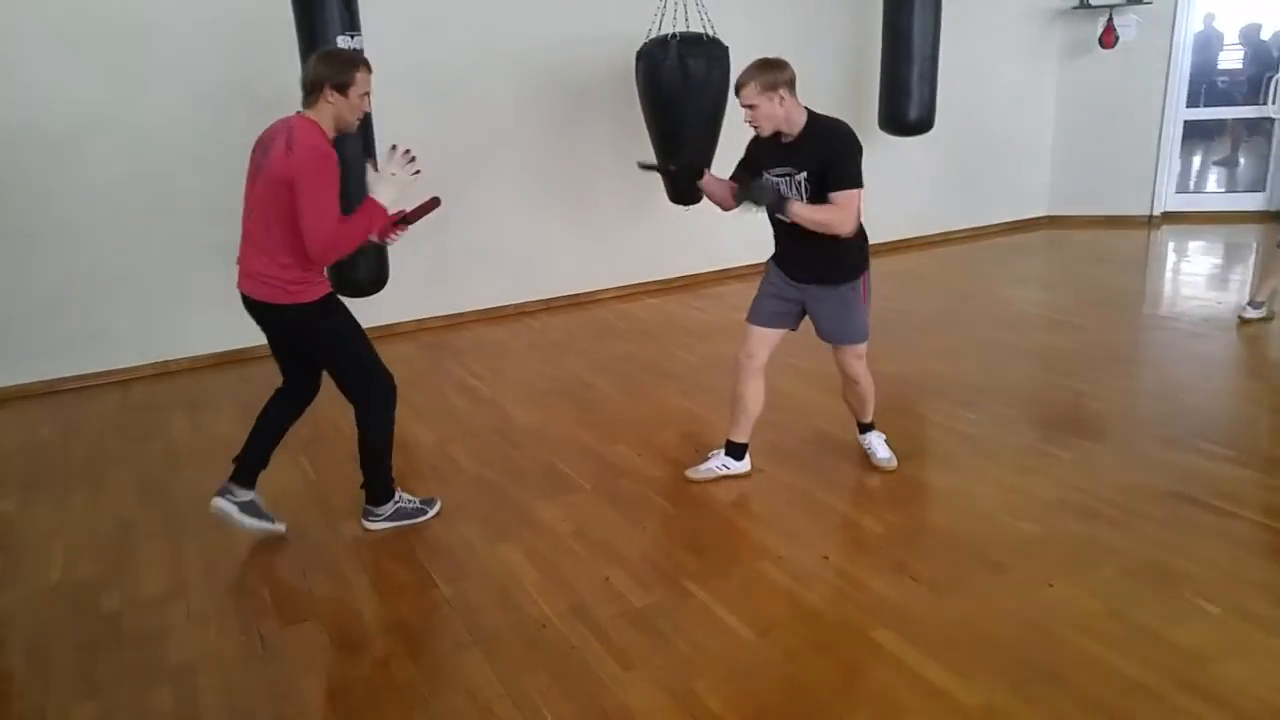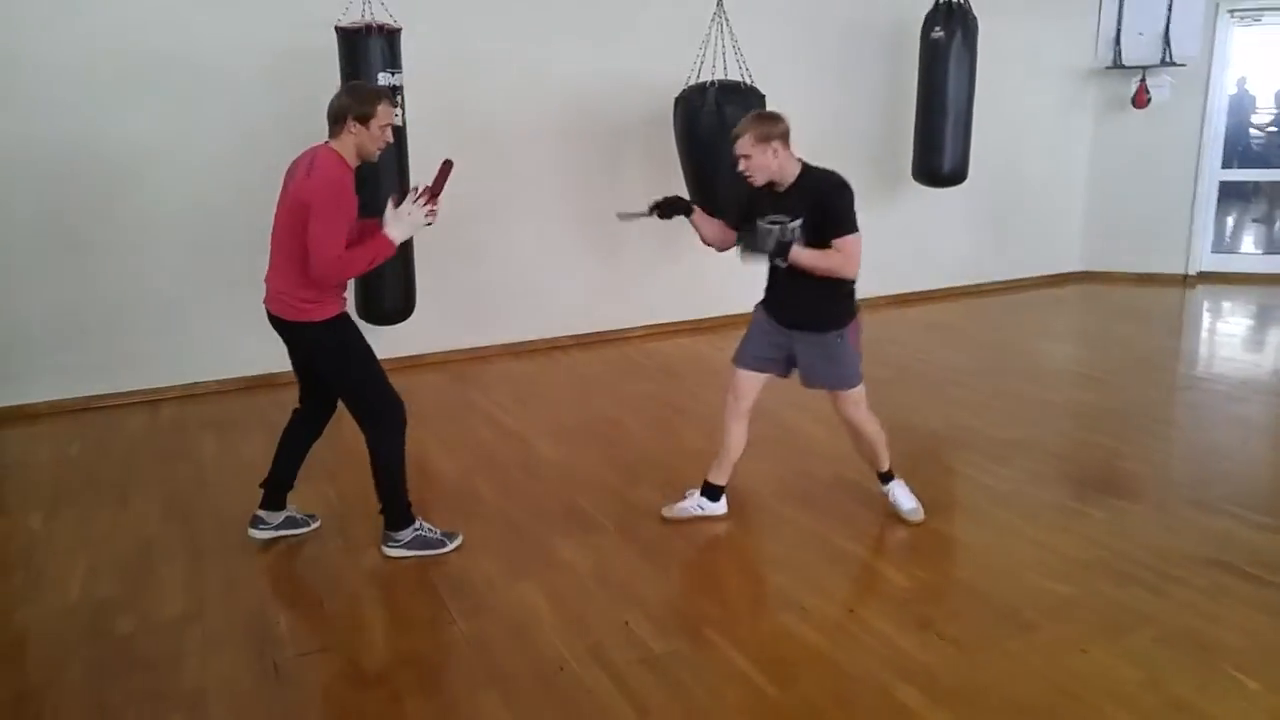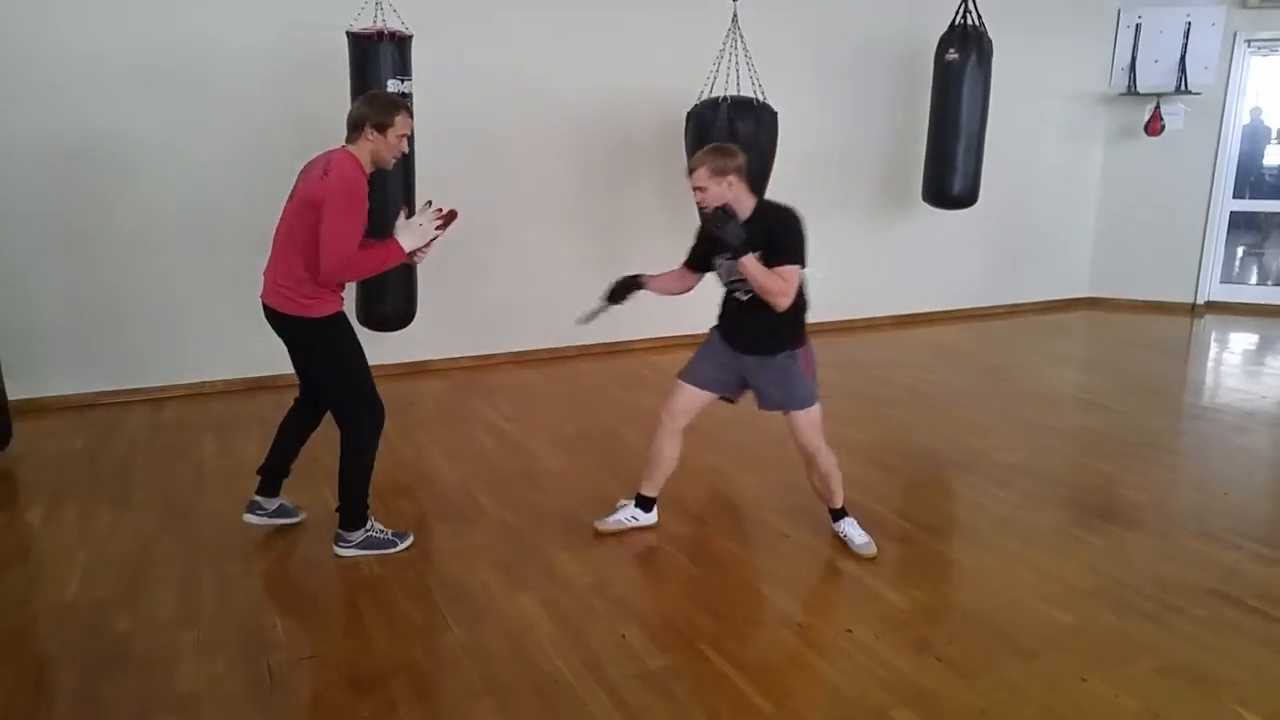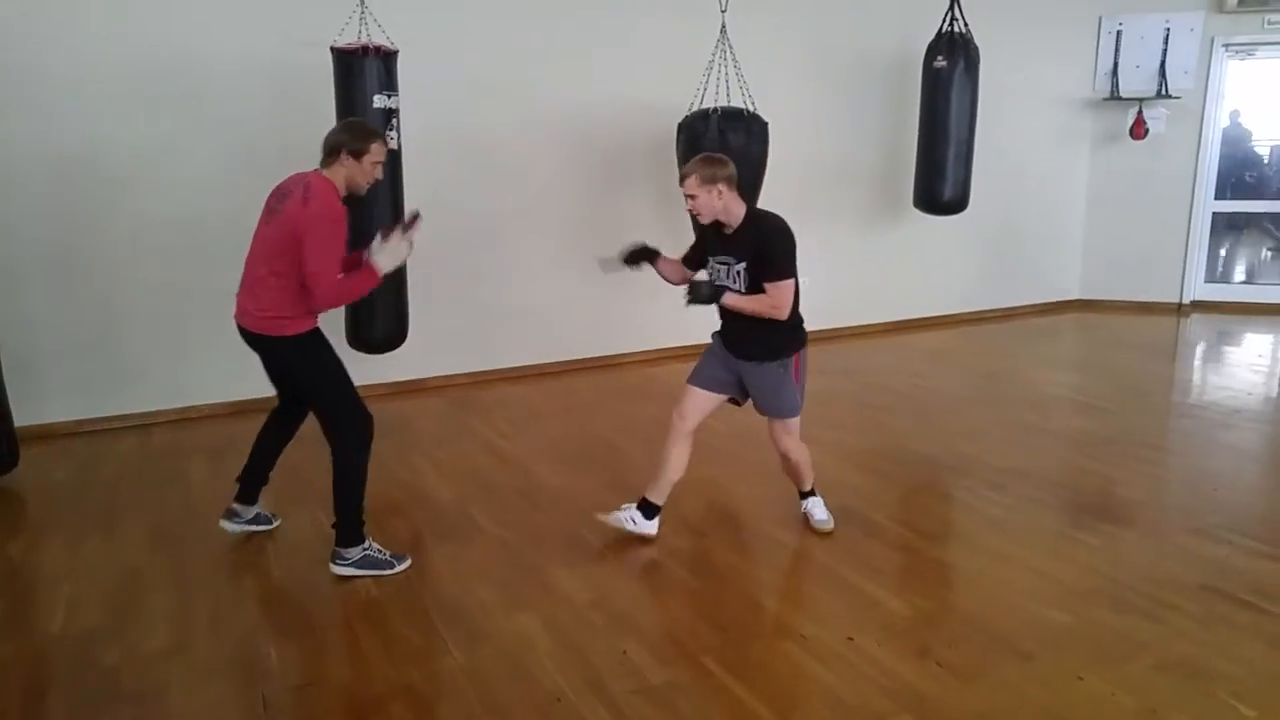
dt=0.4s
person 1, frame 1
left shoulder: (280, 135)
right shoulder: (315, 153)
right elbow: (322, 247)
left wrist: (366, 226)
right wrist: (379, 204)
left hip: (261, 291)
right hip: (298, 298)
left knee: (300, 385)
right knee: (376, 389)
left ankle: (240, 487)
right ankle: (381, 503)
person 1, frame 2
left shoulder: (315, 161)
right shoulder: (333, 180)
right elbow: (329, 268)
left wrist: (384, 228)
right wrist: (391, 236)
left hip: (290, 309)
right hip: (313, 316)
left knee: (317, 404)
right knee: (384, 414)
left ankle: (271, 511)
right ankle: (400, 528)
person 1, frame 3
left shoulder: (332, 164)
right shoulder: (347, 182)
right elbow: (336, 268)
left wrist: (400, 244)
right wrist: (399, 245)
left hip: (288, 304)
right hip: (309, 311)
left knee: (315, 399)
right knee: (364, 415)
left ankle: (266, 498)
right ankle: (353, 530)
person 1, frame 4
left shoulder: (297, 186)
right shoulder: (326, 209)
right elbow: (323, 295)
left wrist: (365, 258)
right wrist: (378, 266)
left hip: (258, 320)
right hip: (285, 329)
left knee: (293, 405)
right knee: (353, 426)
left ankle: (243, 506)
right ankle: (349, 547)
person 2, frame 1
left shoulder: (835, 139)
right shoulder: (762, 145)
left elbow: (843, 222)
right elbow: (730, 198)
left wrist: (780, 204)
right wrist: (701, 175)
left hip: (840, 277)
right hip: (785, 272)
left knee: (853, 369)
right knee: (750, 359)
left ankle: (868, 433)
right ankle: (735, 455)
person 2, frame 2
left shoulder: (830, 190)
right shoulder: (760, 194)
left elbow: (848, 266)
right elbow: (725, 237)
left wrist: (784, 248)
right wrist: (690, 212)
left hip: (829, 325)
right hip: (774, 318)
left knee: (854, 414)
right knee: (737, 403)
left ankle: (890, 481)
right ankle: (712, 497)
person 2, frame 3
left shoulder: (781, 222)
right shoulder: (714, 228)
left elbow: (782, 296)
right elbow: (685, 279)
left wrist: (739, 249)
right wrist: (641, 282)
left hip: (781, 351)
right hip: (728, 342)
left knee: (812, 444)
right knee: (671, 418)
left ankle: (841, 519)
right ankle: (643, 507)
person 2, frame 4
left shoulder: (771, 232)
right shoulder: (710, 233)
left elbow: (780, 307)
right elbow: (682, 275)
left wrist: (719, 295)
right wrist: (651, 256)
left hip: (777, 355)
right hip: (728, 347)
left knee: (786, 444)
right knee: (682, 422)
left ankle: (809, 498)
right ankle: (647, 514)
